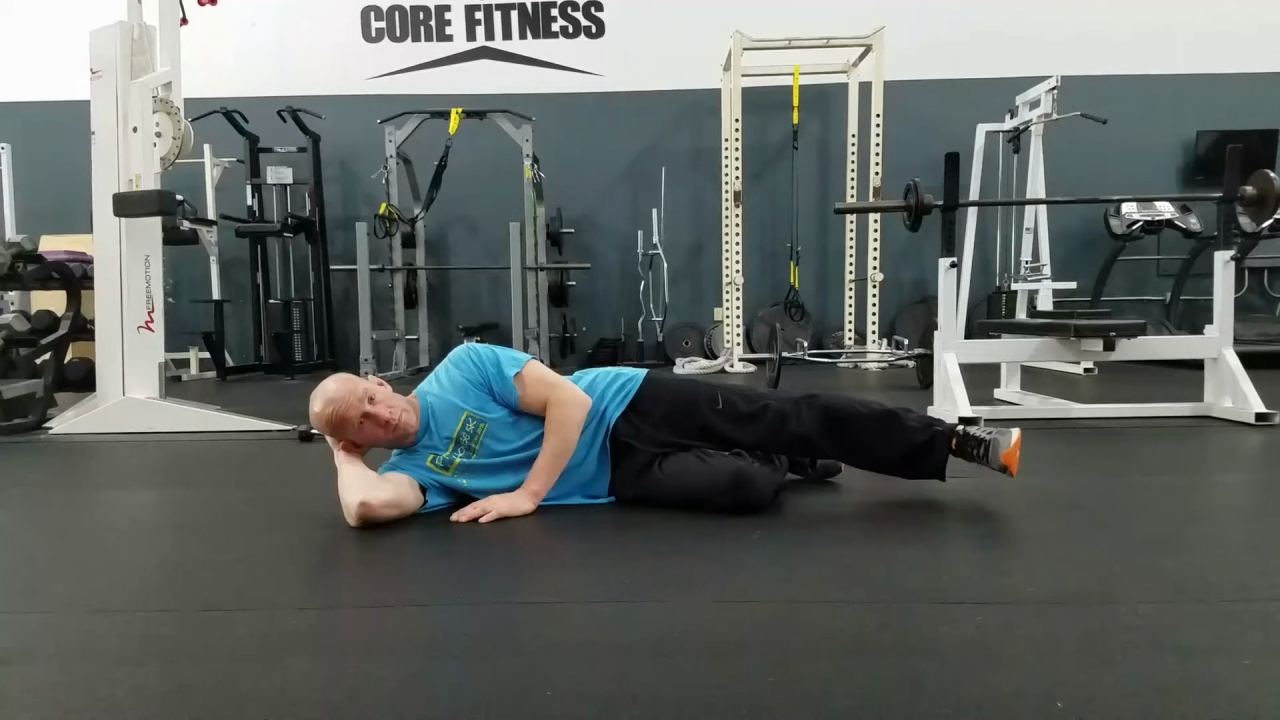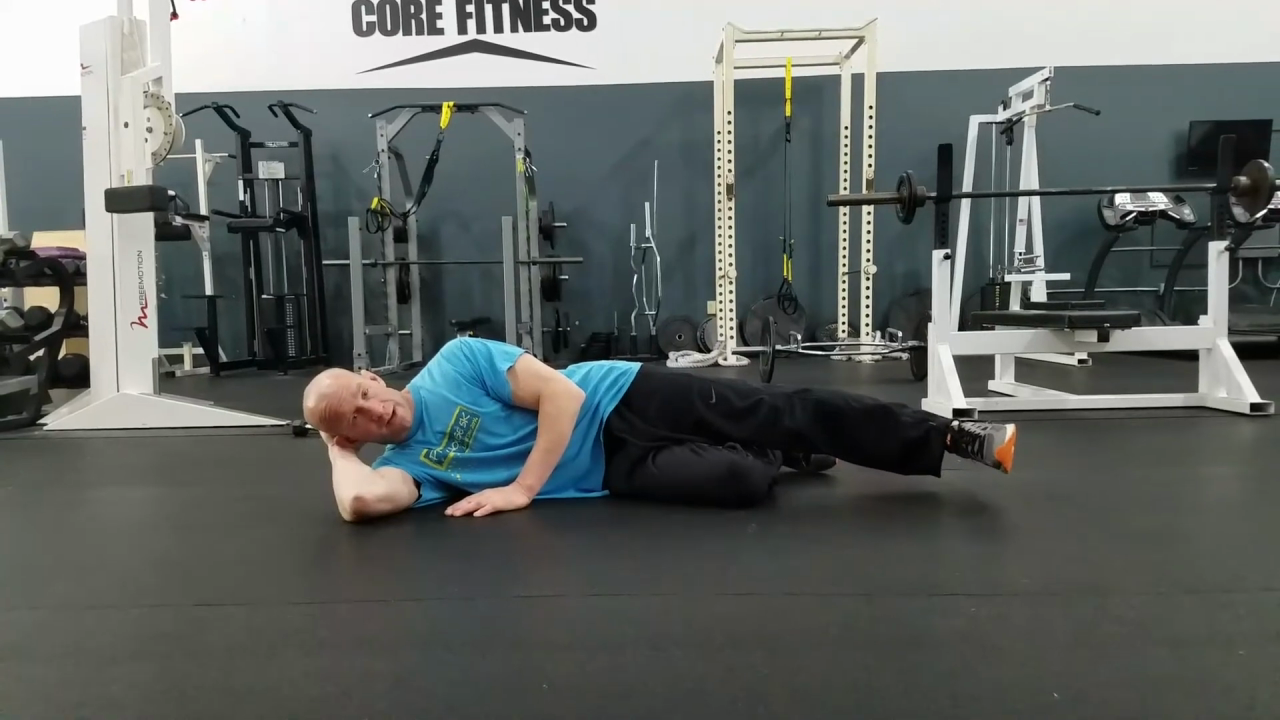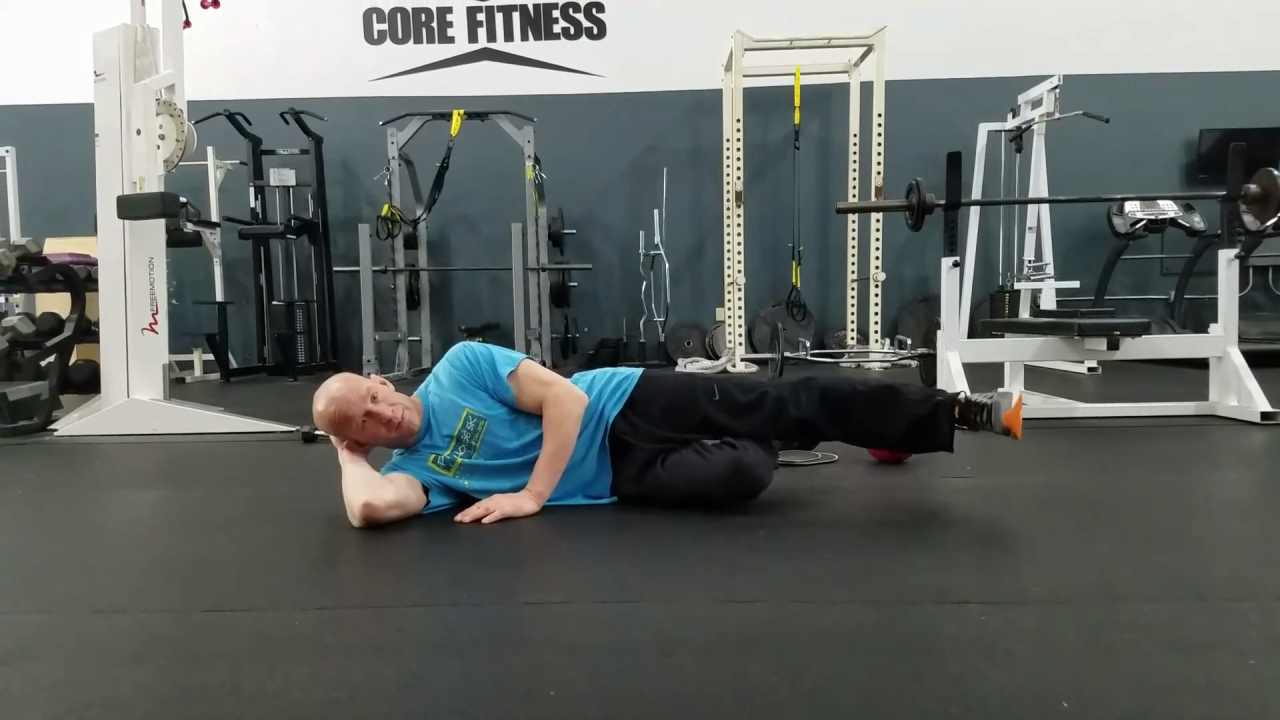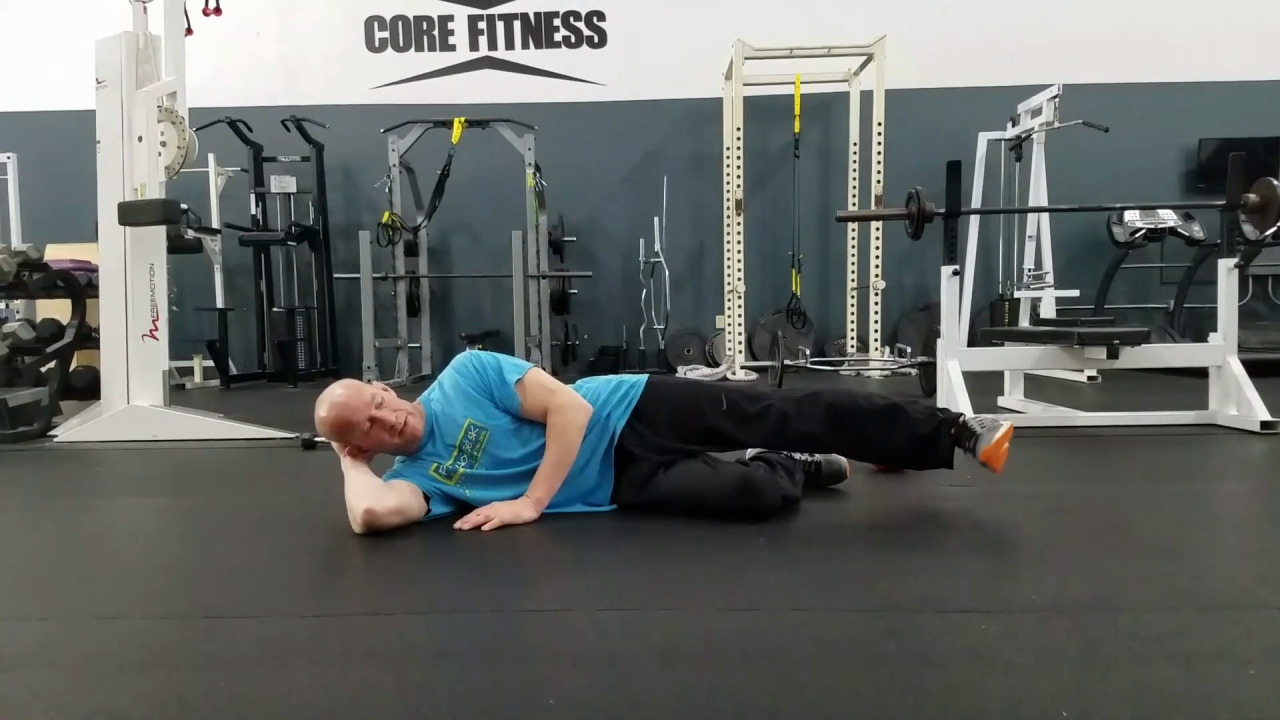
dt=1s
person 1, frame 1
left shoulder: (463, 366)
right shoulder: (414, 469)
left elbow: (568, 399)
right elbow: (367, 506)
left wrist: (529, 493)
right wrist: (344, 455)
left hip: (625, 406)
right hip: (618, 480)
left knee: (789, 416)
right knee: (744, 489)
left ankle: (962, 440)
right ankle: (784, 465)
person 1, frame 2
left shoulder: (457, 359)
right shoulder: (408, 464)
left elbow: (561, 391)
right elbow: (361, 502)
left wrist: (523, 487)
right wrist: (339, 449)
left hip: (617, 398)
right hip: (612, 469)
left knee: (784, 409)
right knee: (738, 481)
left ankle: (957, 436)
right ankle: (776, 458)
person 1, frame 3
left shoulder: (460, 365)
right shoulder: (417, 469)
left elbow: (564, 395)
right elbow: (371, 508)
left wrist: (534, 493)
right wrist: (349, 455)
left hip: (623, 404)
right hip: (623, 475)
left knee: (787, 402)
right knee: (741, 474)
left ankle: (965, 411)
right ankle: (762, 440)
person 1, frame 4
left shoulder: (466, 374)
right shoulder: (417, 477)
left elbow: (568, 406)
right elbow: (372, 515)
left wrist: (532, 501)
right wrist: (351, 461)
left hip: (629, 412)
right hip: (623, 484)
left knee: (785, 414)
right knee: (751, 494)
left ankle: (957, 430)
right ankle: (799, 471)
